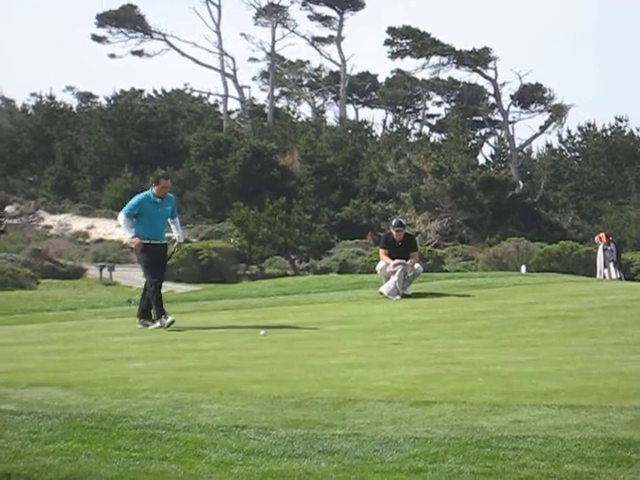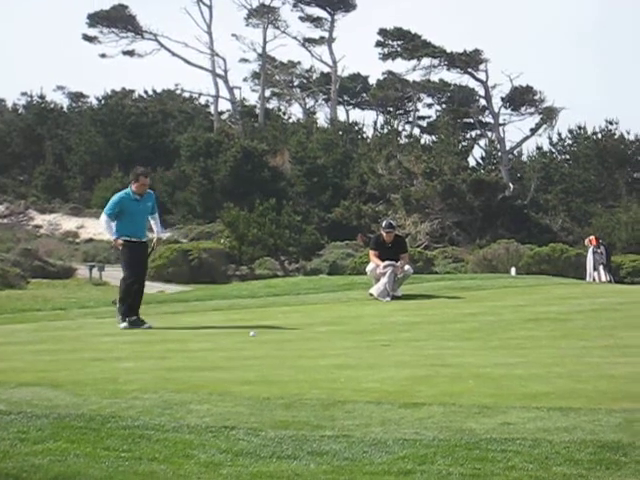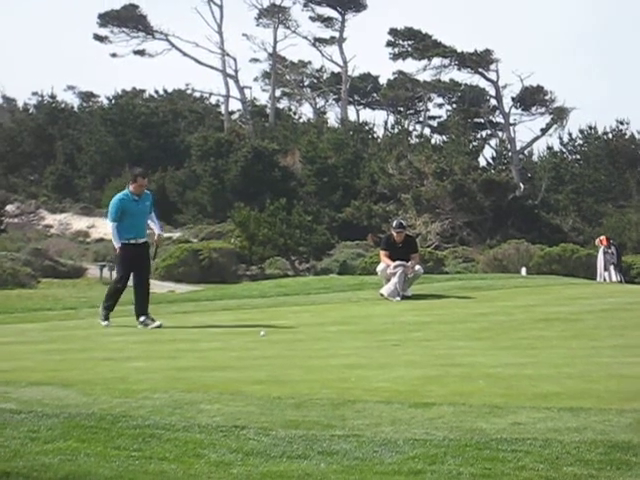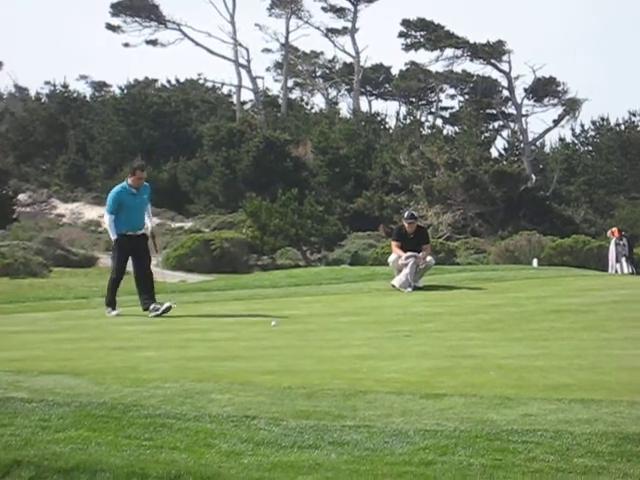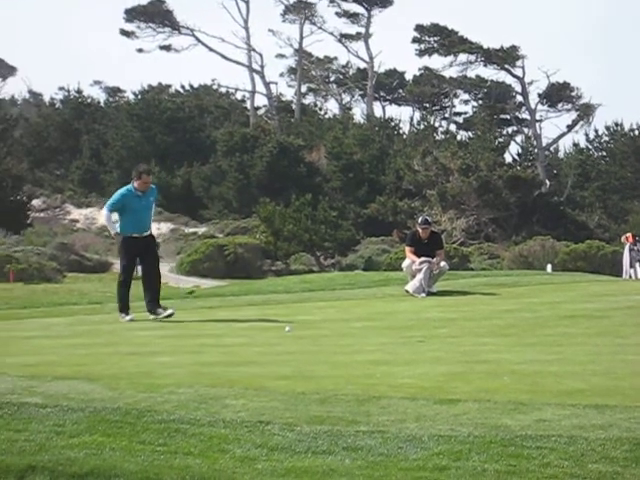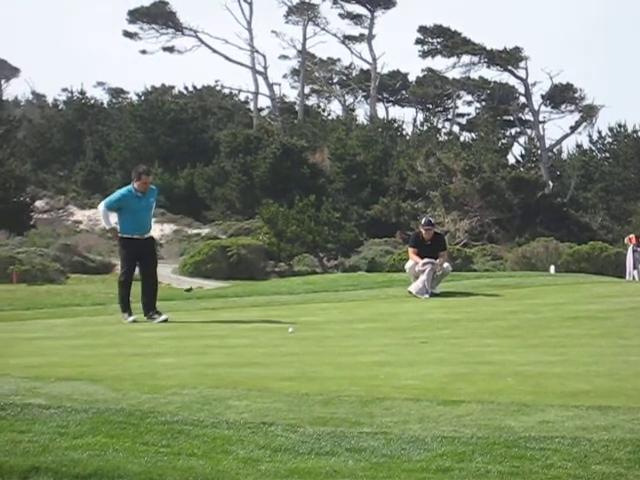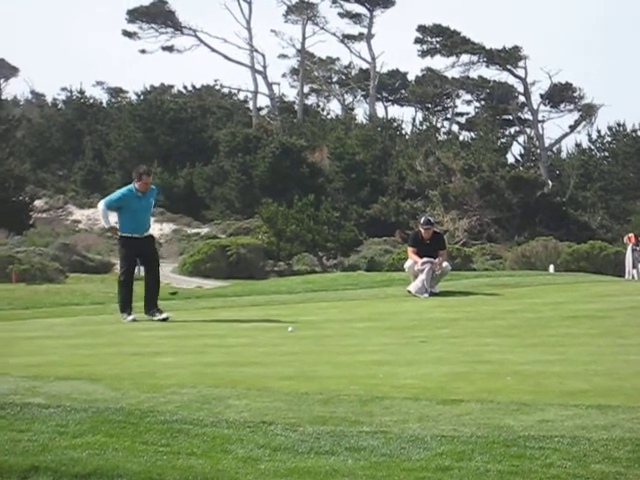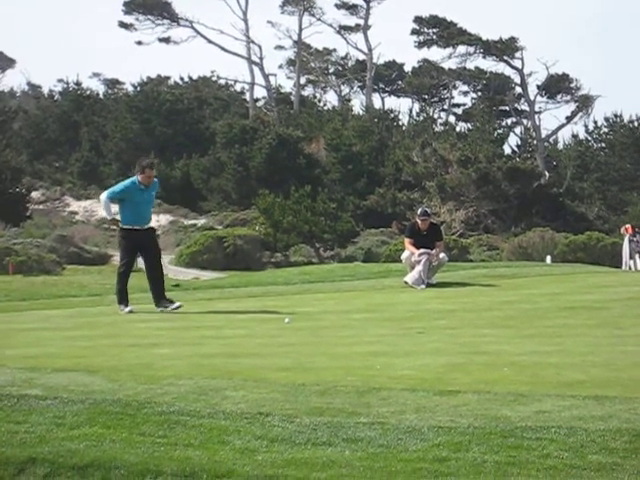
dt=0.2s
person 1, frame 1
left shoulder: (171, 199)
right shoulder: (140, 200)
left elbow: (174, 220)
right elbow: (122, 217)
left wrist: (179, 238)
right wrist: (132, 236)
left hip: (161, 245)
right hip: (145, 246)
left knee: (155, 281)
right knee: (153, 280)
left ankle: (144, 317)
right ankle: (160, 316)
person 1, frame 2
left shoulder: (150, 196)
right shoulder: (120, 198)
left elbow: (154, 215)
right elbow: (104, 219)
left wrist: (158, 234)
right wrist: (114, 238)
left hip: (142, 243)
right hip: (126, 244)
left knee: (139, 280)
right knee: (129, 278)
left ankle: (132, 316)
right ankle: (122, 315)
person 1, frame 3
left shoulder: (148, 196)
right shoulder: (119, 200)
right elbow: (112, 225)
left wrist: (157, 231)
right wrist: (118, 246)
left hip: (143, 245)
right hip: (126, 246)
left knee: (143, 281)
right knee: (121, 280)
left ankle: (143, 316)
right ankle: (105, 310)
person 1, frame 4
left shoulder: (146, 188)
right shoulder: (117, 192)
right elbow: (109, 217)
left wrist: (149, 223)
right wrist: (114, 238)
left hip: (140, 236)
right hip: (123, 238)
left knee: (144, 270)
right knee: (118, 272)
left ankle: (150, 304)
right ankle: (110, 305)
person 1, frame 5
left shoulder: (153, 190)
right shoulder: (123, 195)
right elbow: (106, 211)
right wrist: (114, 232)
left hip: (147, 237)
right hip: (128, 240)
left knee: (153, 271)
right knee: (126, 276)
left ankle: (154, 307)
right ankle: (124, 310)
person 1, frame 6
left shoulder: (153, 191)
right shoulder: (123, 195)
right elbow: (102, 207)
right wrist: (110, 227)
left hip: (147, 239)
right hip: (128, 241)
left knee: (150, 275)
right knee: (126, 276)
left ankle: (150, 311)
right ankle: (126, 311)
person 1, frame 7
left shoulder: (153, 191)
right shoulder: (123, 195)
right elbow: (102, 205)
right wrist: (108, 226)
left hip: (146, 238)
right hip: (128, 240)
left knee: (153, 273)
right knee: (126, 276)
left ankle: (152, 309)
right ankle: (126, 311)
person 1, frame 8
left shoulder: (155, 184)
right shoulder: (126, 187)
right elbow: (104, 197)
right wrist: (111, 217)
left hip: (147, 230)
right hip: (129, 232)
left knee: (155, 264)
right knee: (125, 267)
left ankle: (161, 300)
right ankle: (122, 302)
